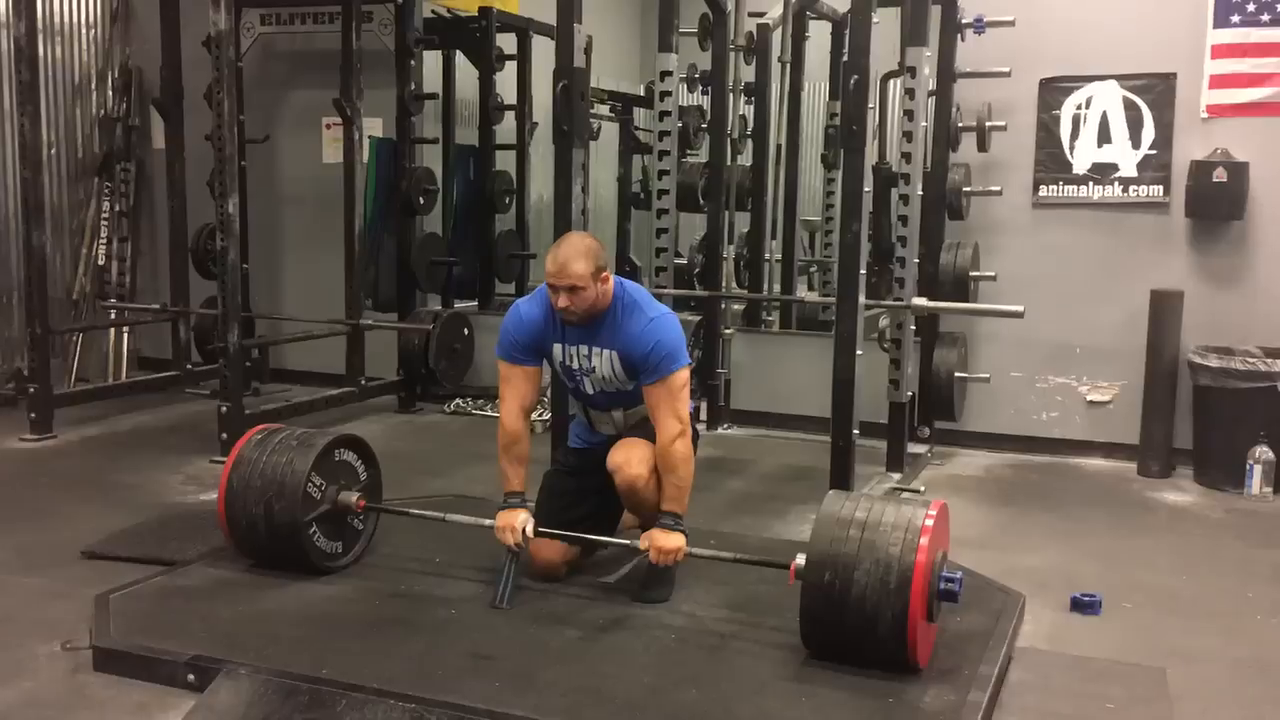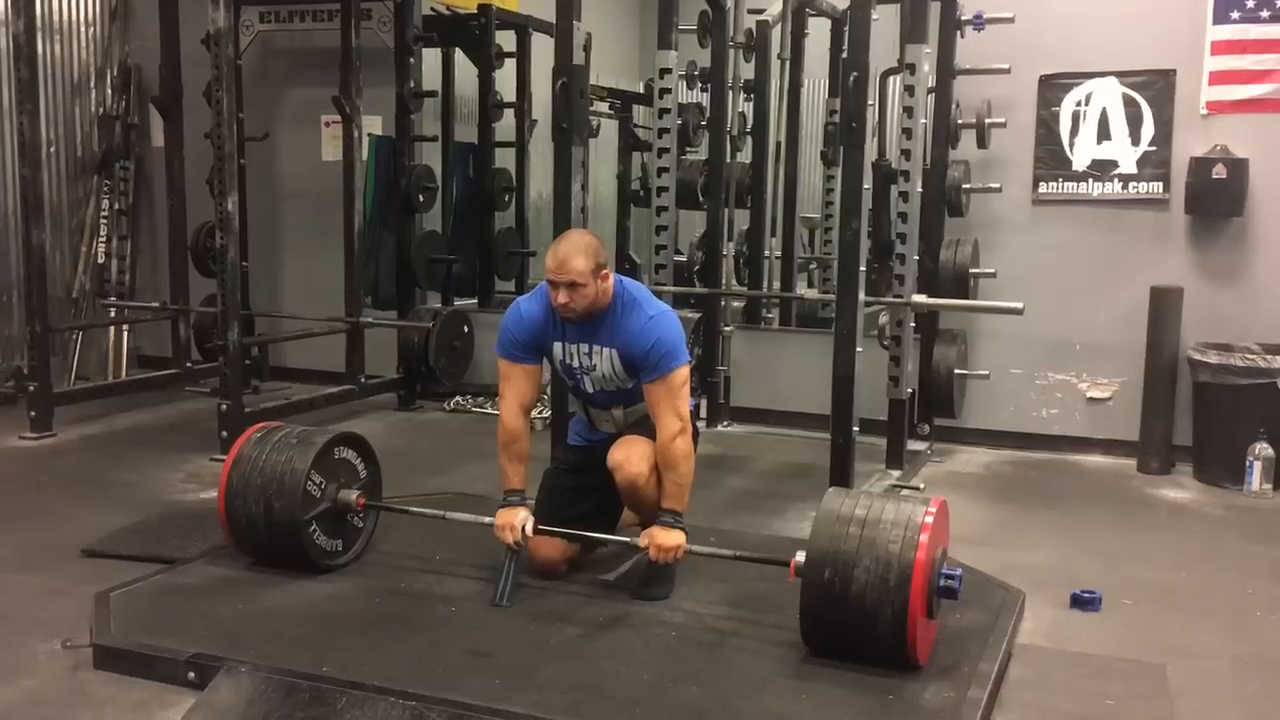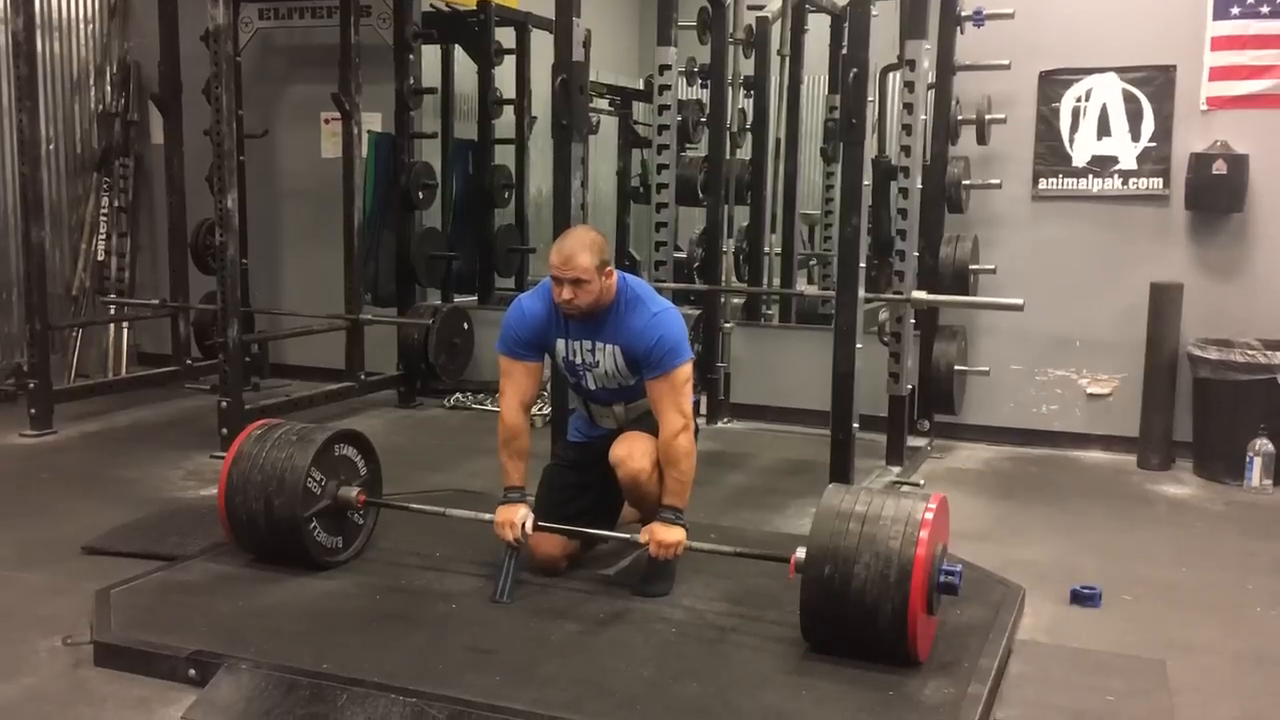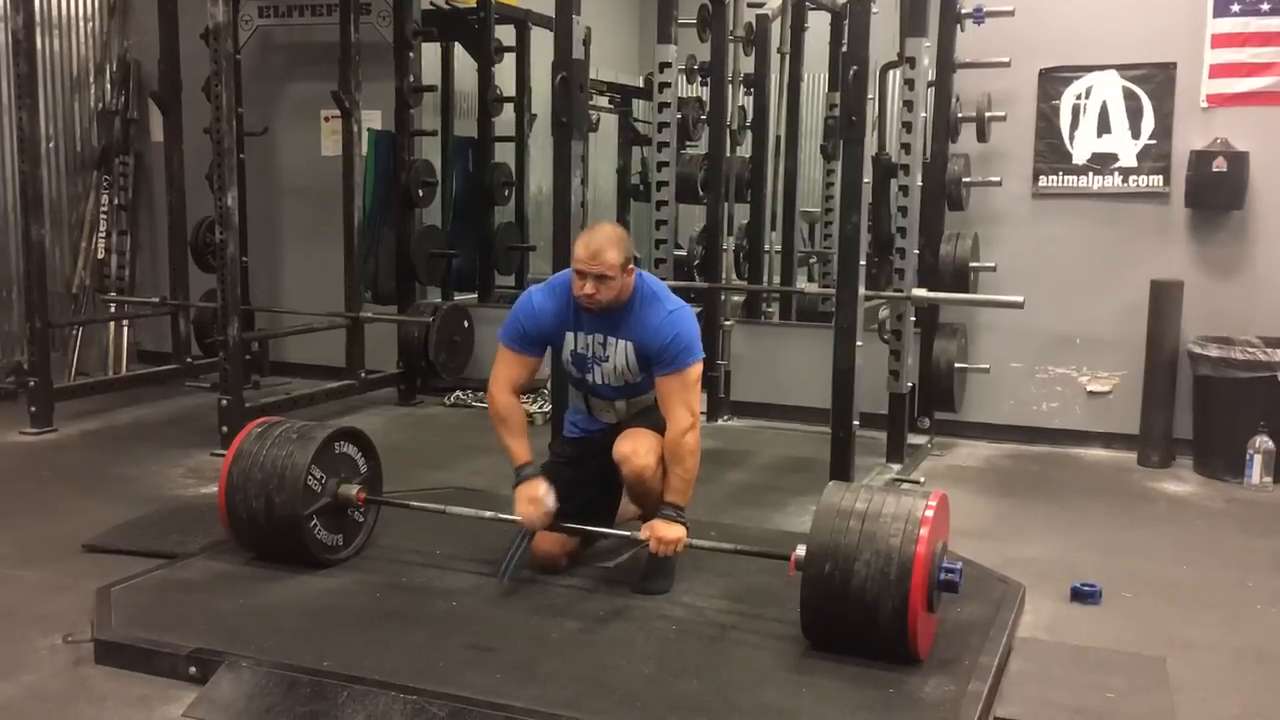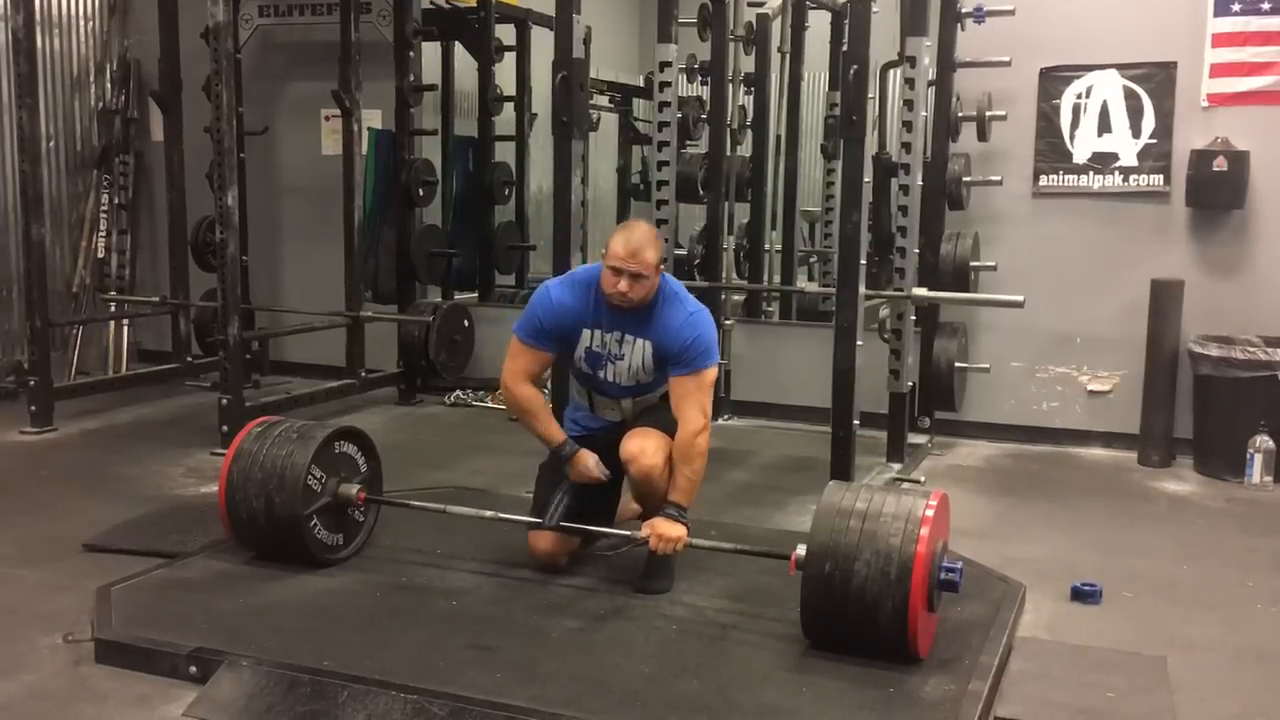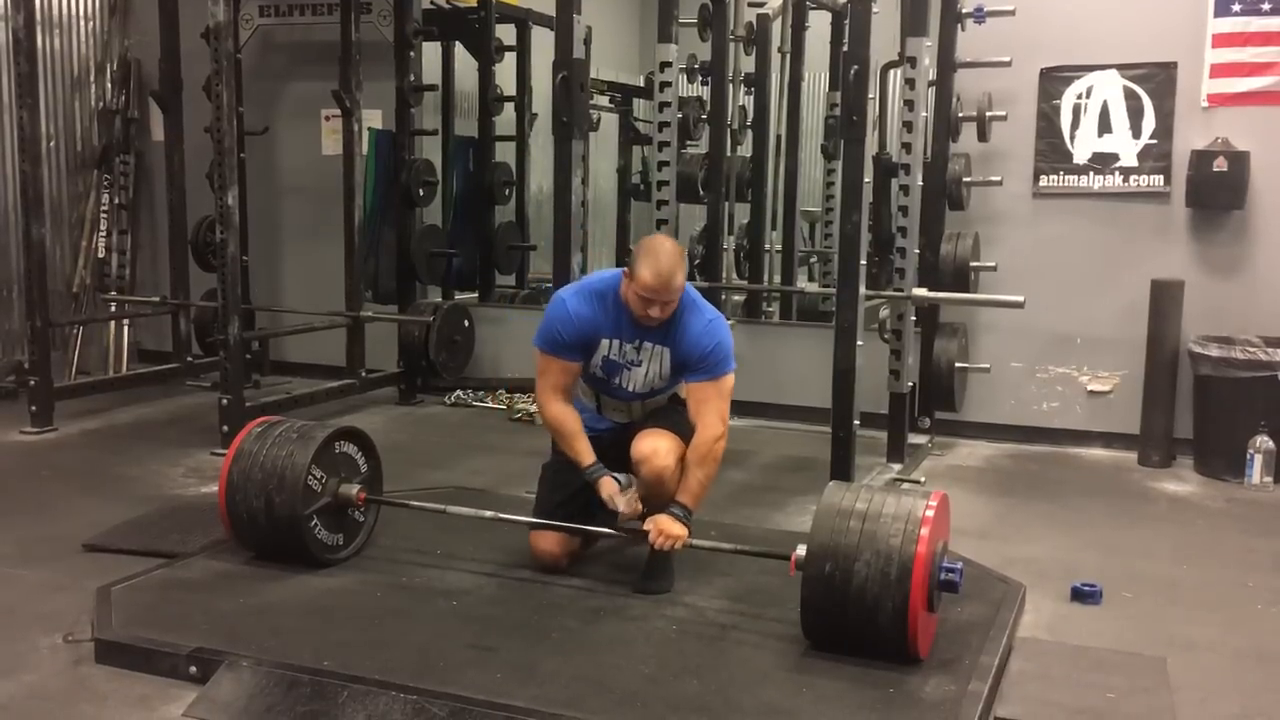
dt=0.3s
person 1, frame 1
left shoulder: (652, 325)
right shoulder: (526, 318)
left elbow: (674, 427)
right elbow: (514, 411)
left wrist: (671, 522)
right wrist: (514, 500)
left hip: (653, 426)
right hip: (590, 434)
left knee: (628, 468)
right knee: (547, 562)
left ankle: (661, 549)
right ankle: (616, 517)
person 1, frame 2
left shoulder: (651, 324)
right shoulder: (526, 317)
left elbow: (674, 426)
right elbow: (514, 410)
left wrist: (671, 519)
right wrist: (513, 499)
left hip: (654, 423)
right hip: (591, 431)
left knee: (628, 467)
right knee: (547, 558)
left ankle: (653, 526)
right ankle: (616, 514)
person 1, frame 3
left shoulder: (655, 321)
right shoulder: (528, 313)
left elbow: (677, 423)
right elbow: (514, 407)
left wrist: (671, 516)
right wrist: (513, 496)
left hip: (654, 419)
right hip: (590, 428)
left knee: (631, 462)
right knee: (547, 555)
left ankle: (657, 530)
right ankle: (618, 511)
person 1, frame 4
left shoulder: (669, 319)
right shoulder: (540, 304)
left elbow: (683, 421)
right elbow: (502, 391)
left wrist: (672, 513)
right wrist: (526, 474)
left hip: (653, 413)
right hip: (588, 423)
left knee: (635, 458)
right knee: (546, 553)
left ankle: (659, 543)
right ankle: (620, 509)
person 1, frame 5
left shoulder: (688, 321)
right shoulder: (558, 298)
left elbow: (695, 423)
right elbow: (515, 383)
left wrist: (675, 512)
right wrist: (567, 452)
left hip: (656, 412)
right hip: (589, 421)
left knee: (642, 458)
right knee: (548, 553)
left ankle: (660, 533)
right ankle: (618, 508)
person 1, frame 6
left shoulder: (706, 328)
right shoulder: (573, 306)
left elbow: (711, 429)
right elbow: (553, 398)
left wrist: (680, 511)
right wrist: (596, 473)
left hip: (660, 413)
right hip: (592, 420)
left knee: (655, 458)
right knee: (549, 552)
left ankle: (659, 543)
right ankle: (619, 511)
